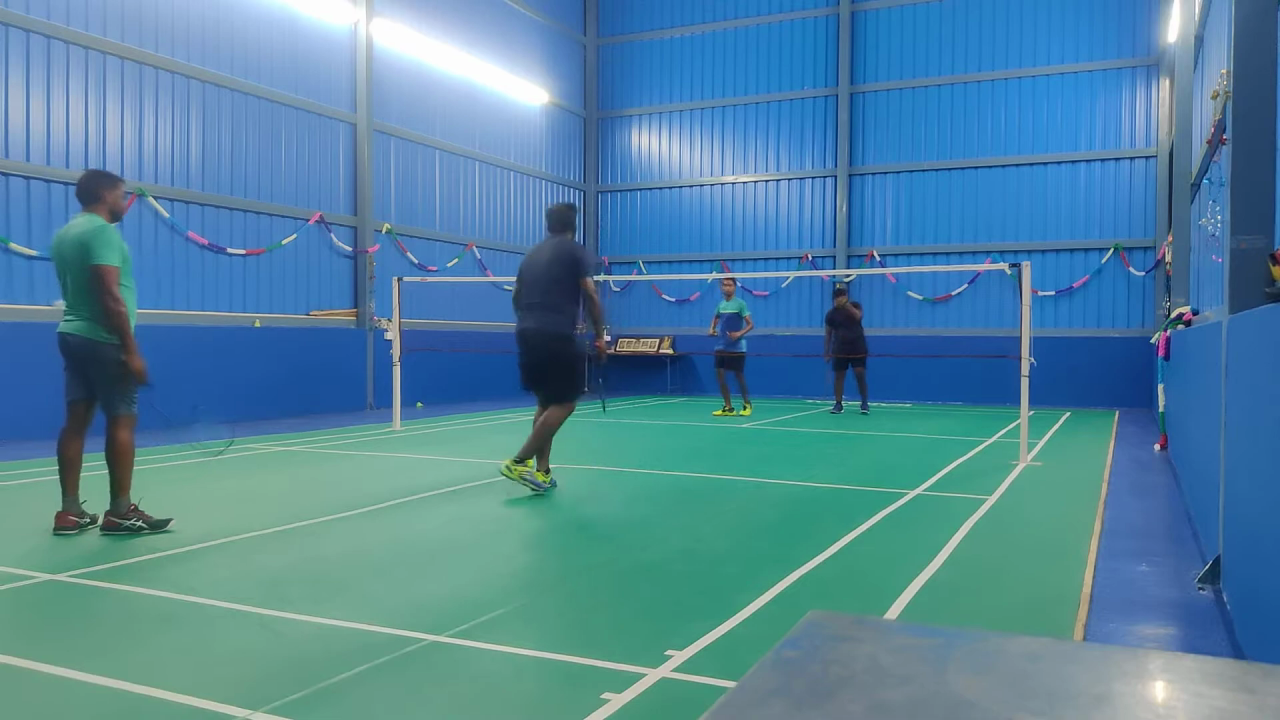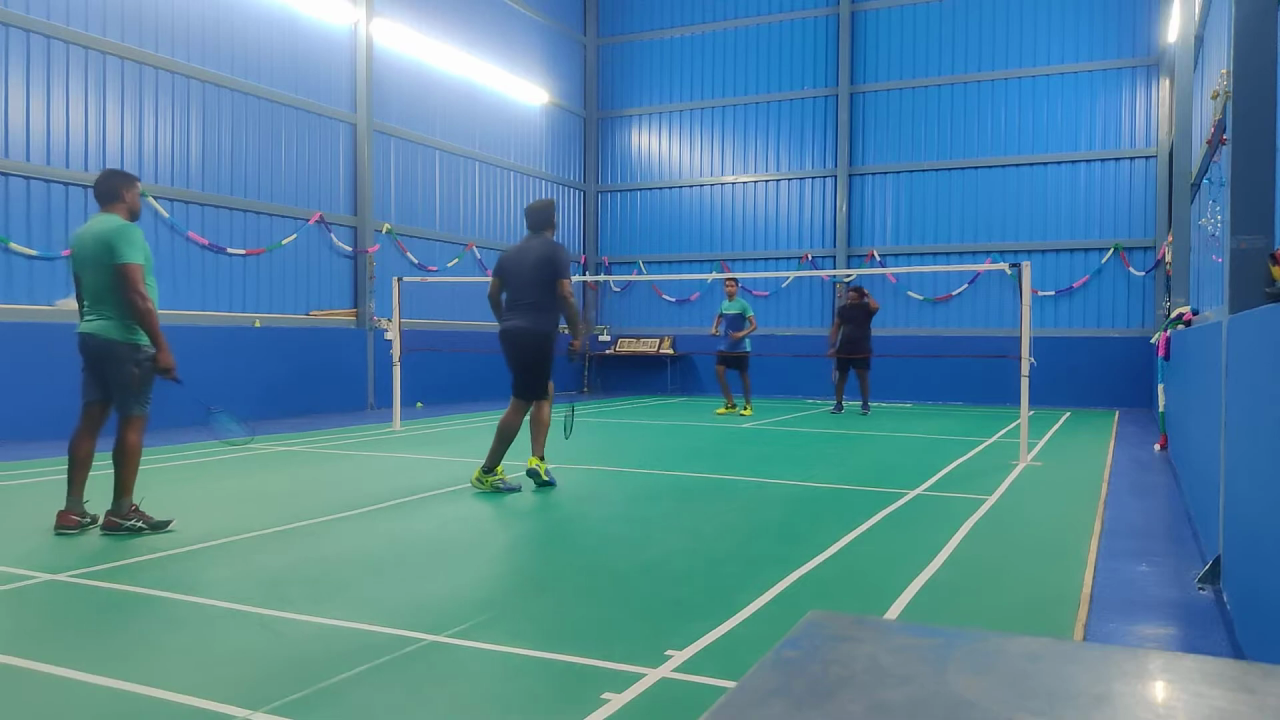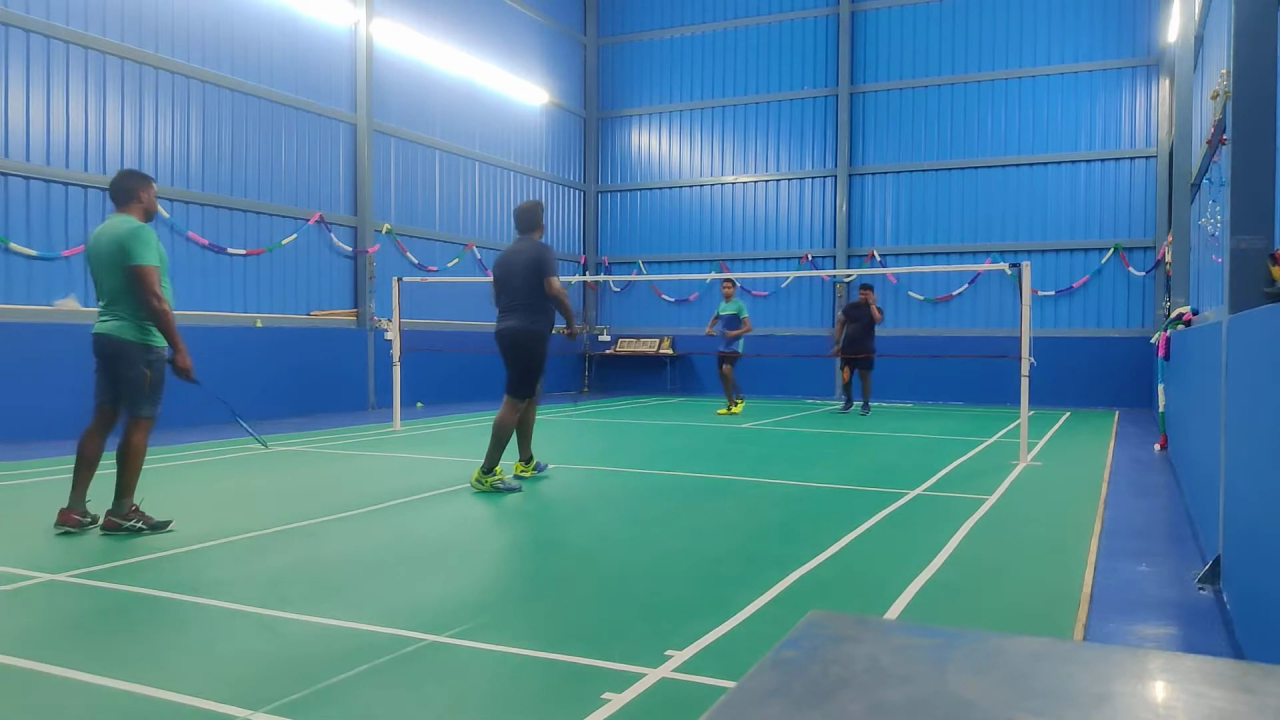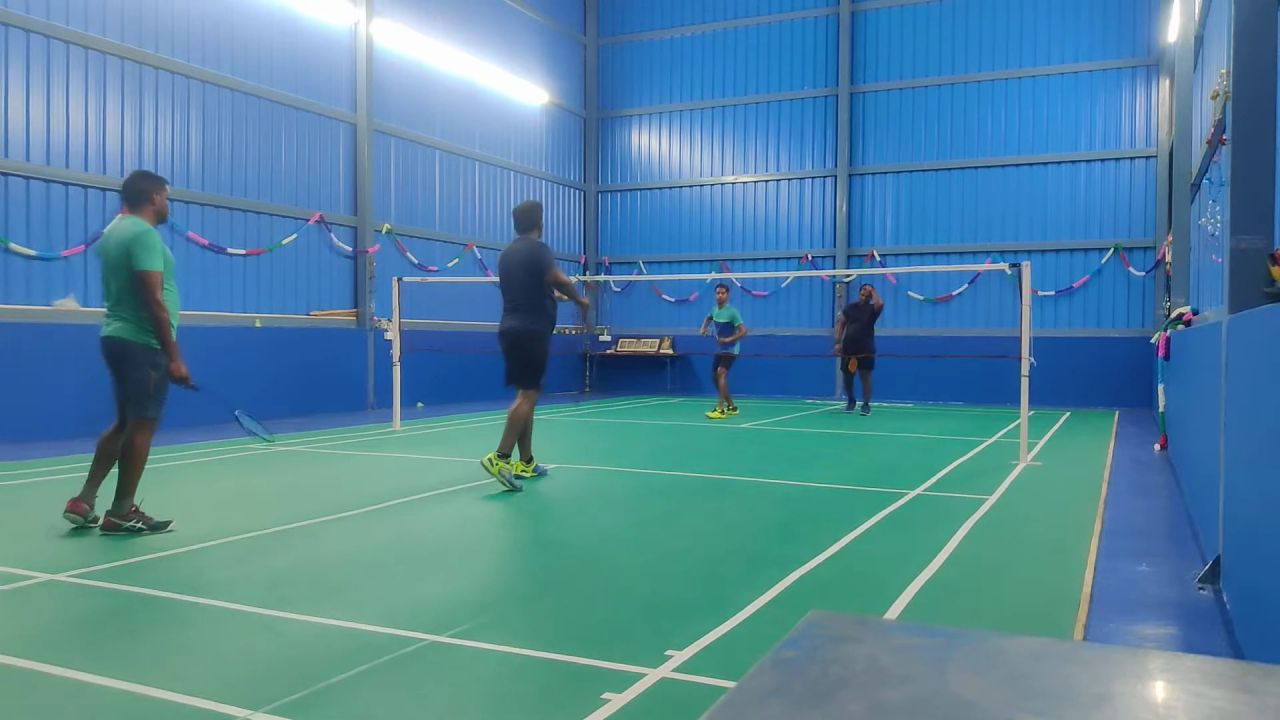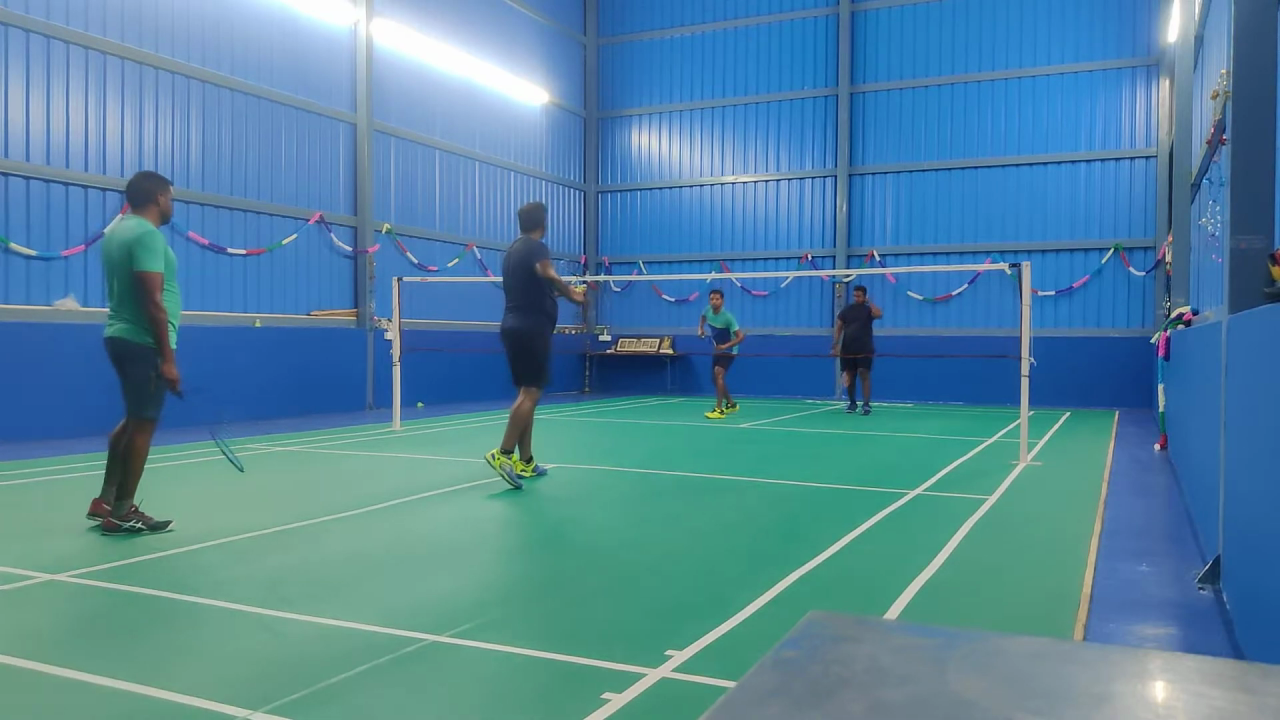
dt=0.3s
person 1, frame 1
left shoulder: (65, 234)
right shoulder: (102, 232)
right elbow: (110, 296)
right wrist: (131, 349)
left hip: (73, 335)
right hip: (103, 341)
left knee: (76, 421)
right knee: (122, 422)
left ankle: (70, 511)
right ankle: (120, 512)
person 1, frame 2
left shoulder: (82, 233)
right shoulder: (124, 231)
right elbow: (137, 295)
right wrist: (161, 346)
left hip: (93, 336)
right hip: (125, 341)
left knee: (90, 420)
right knee: (133, 422)
left ankle: (73, 510)
right ankle: (121, 512)
person 1, frame 3
left shoulder: (99, 234)
right shoulder: (139, 232)
right elbow: (153, 297)
right wrist: (179, 348)
left hip: (108, 335)
right hip: (138, 342)
left knee: (101, 421)
right knee: (139, 424)
left ankle: (74, 509)
right ankle: (122, 512)
person 1, frame 4
left shoulder: (113, 233)
right shoulder: (145, 235)
right elbow: (154, 302)
right wrist: (174, 355)
left hip: (117, 337)
right hip: (143, 344)
left knee: (124, 422)
right knee: (142, 425)
left ankle: (83, 500)
right ankle: (121, 513)
person 1, frame 5
left shoulder: (117, 232)
right shoulder: (149, 236)
right elbow: (153, 302)
right wrist: (168, 357)
left hip: (122, 337)
right hip: (145, 343)
left knee: (132, 421)
right knee: (143, 425)
left ankle: (106, 500)
right ankle: (121, 513)
person 2, frame 1
left shoulder: (532, 255)
right shoulder: (575, 251)
left elbow: (518, 298)
right elbow: (590, 295)
right wrist: (599, 335)
left hip: (527, 333)
right hip: (556, 335)
left knee: (547, 403)
right knee: (565, 404)
left ankle: (541, 472)
right ankle: (520, 461)
person 2, frame 2
left shoulder: (510, 254)
right shoulder: (555, 251)
left elbow: (493, 294)
right elbow: (565, 296)
right wrist: (576, 335)
left hip: (511, 332)
right hip: (537, 335)
left knee: (545, 393)
right knee: (521, 403)
left ankle: (538, 461)
right ankle: (488, 472)
person 2, frame 3
left shoulder: (504, 256)
right shoulder: (542, 251)
right elbow: (554, 291)
right wrist: (570, 322)
left hip: (508, 330)
right hip: (531, 333)
left knee: (529, 395)
right knee: (514, 401)
left ankle: (525, 462)
right ankle: (487, 472)
person 2, frame 4
left shoulder: (507, 254)
right shoulder: (538, 249)
right elbow: (557, 279)
left wrist: (553, 296)
right wrist: (579, 299)
left hip: (512, 329)
right hip: (532, 331)
left knee: (527, 394)
right knee: (527, 395)
left ankle: (525, 462)
right ankle: (500, 457)
person 2, frame 5
left shoulder: (514, 250)
right shoulder: (536, 247)
right elbow: (547, 275)
left wrist: (565, 291)
right wrist: (571, 295)
left hip: (515, 327)
right hip: (531, 329)
left knee: (527, 393)
right knee: (530, 393)
left ankle: (525, 462)
right ankle: (504, 454)
